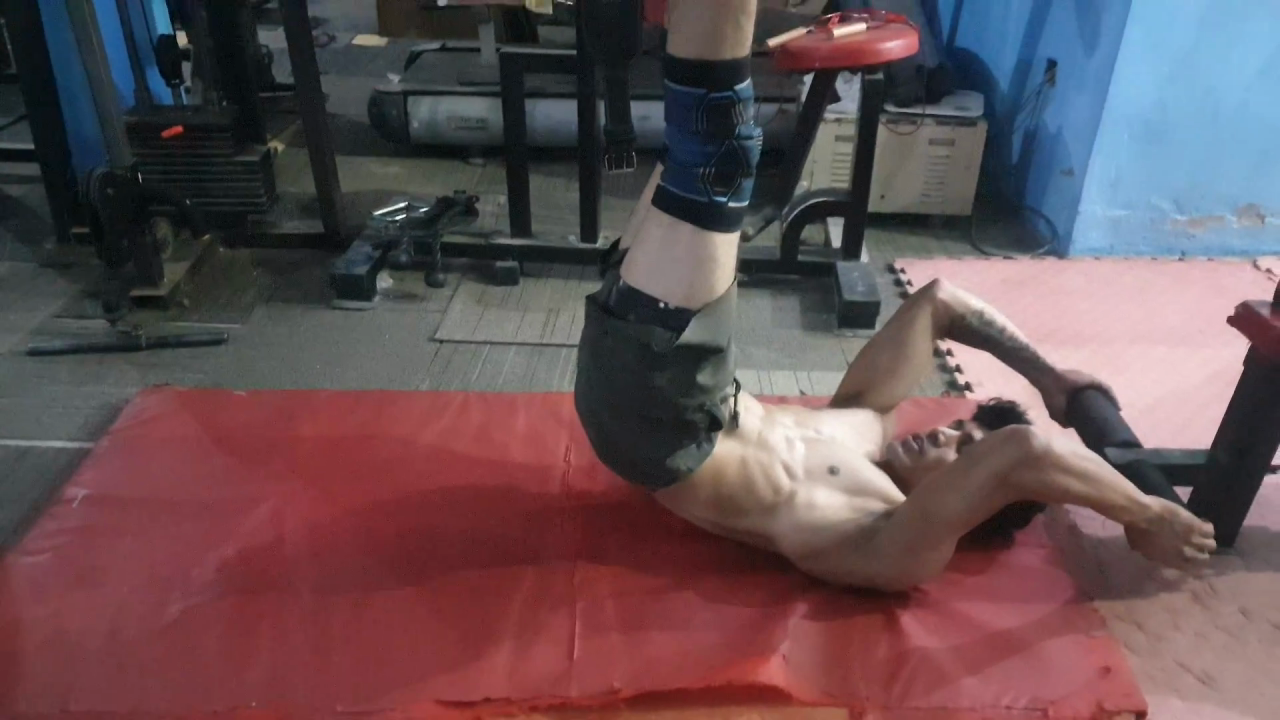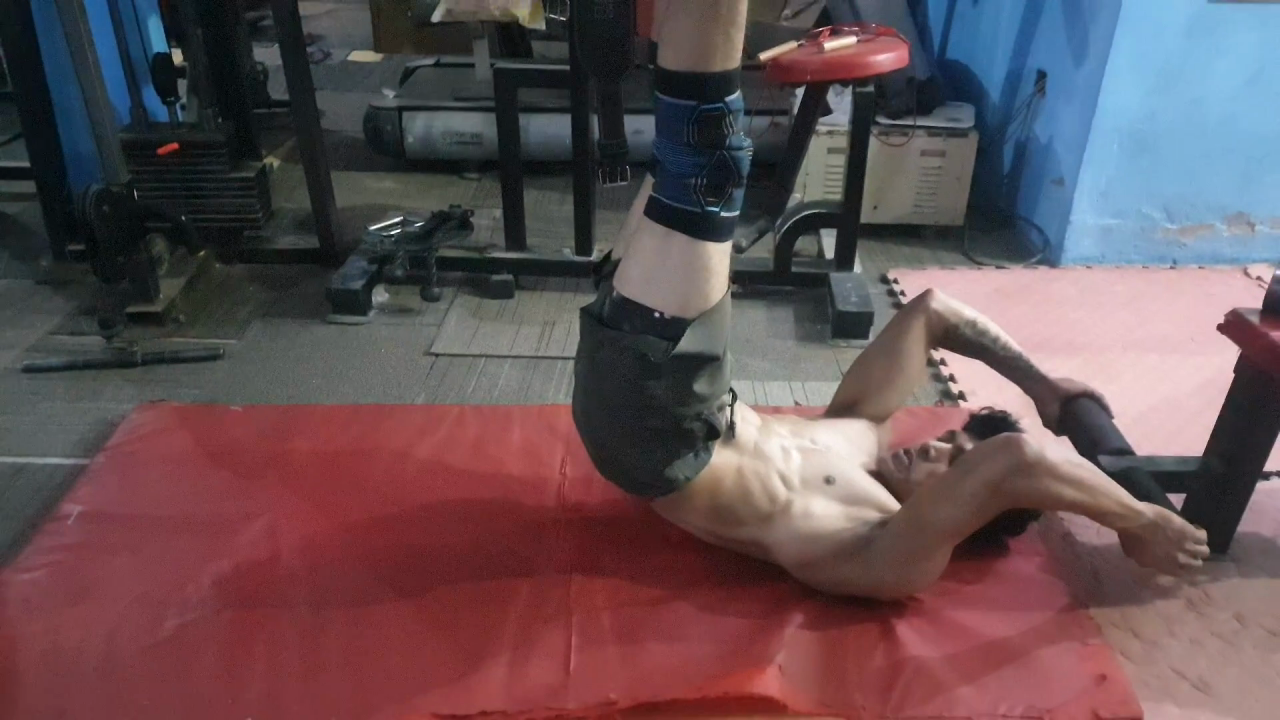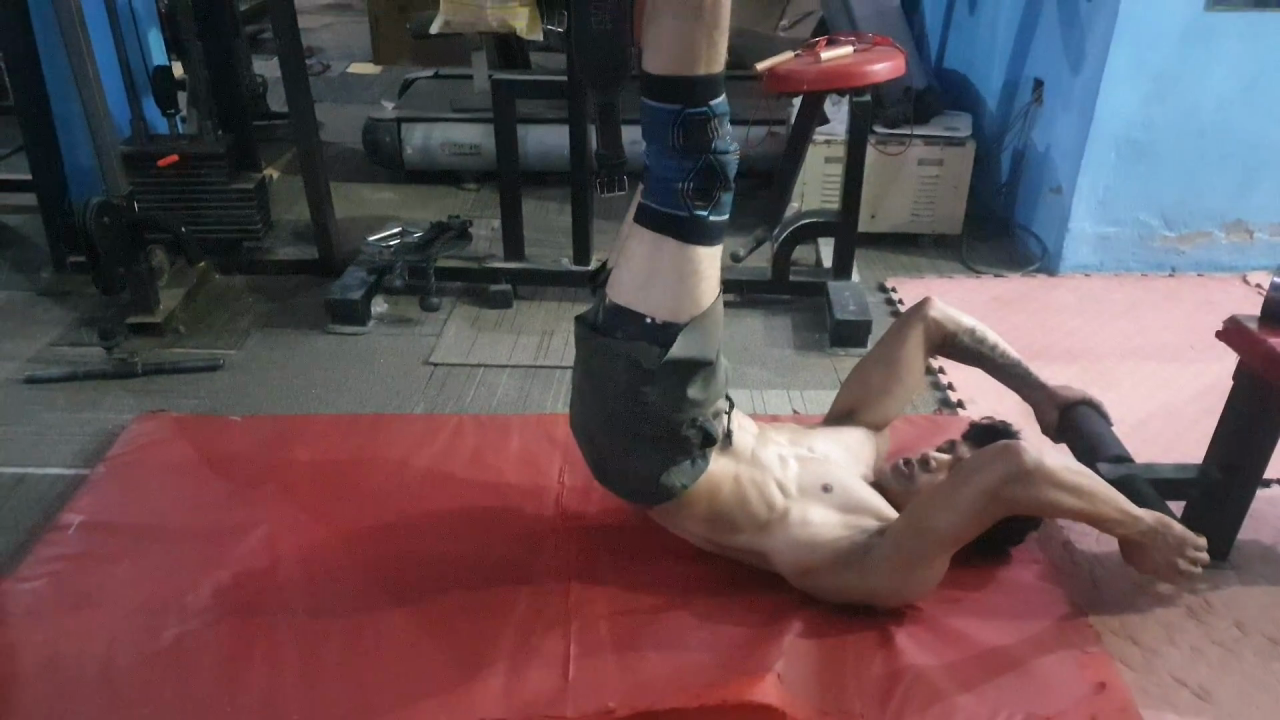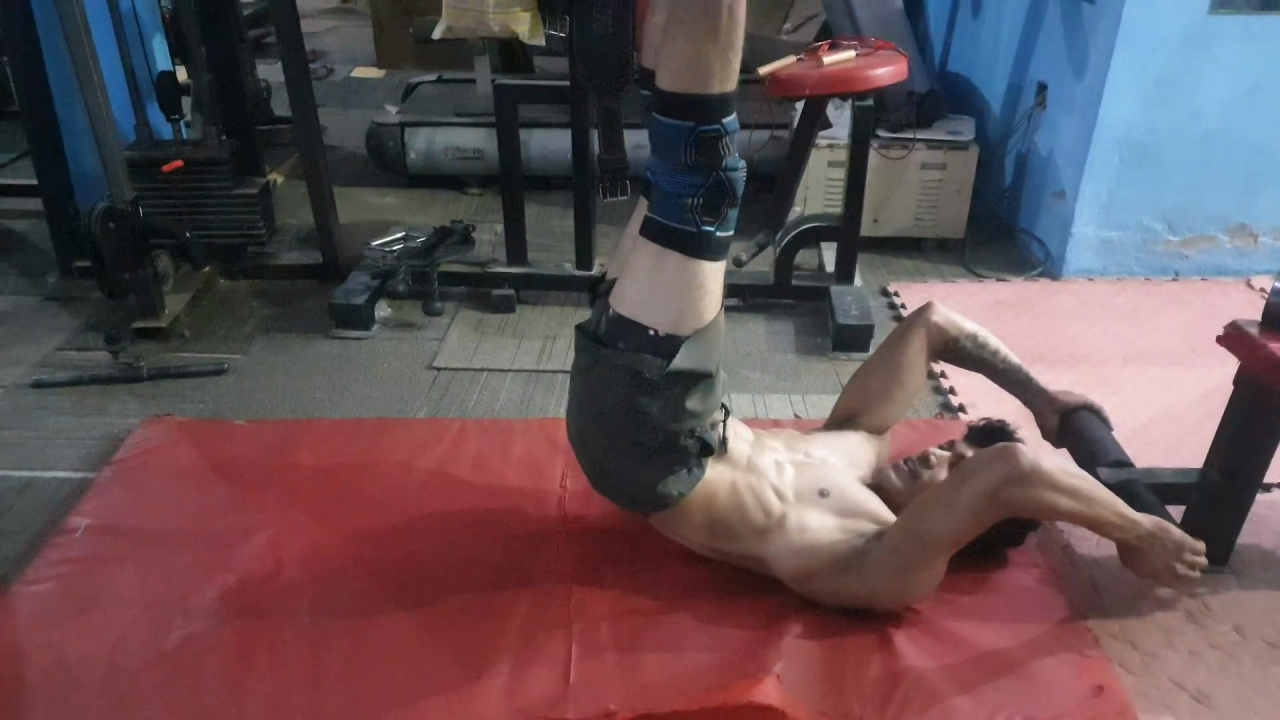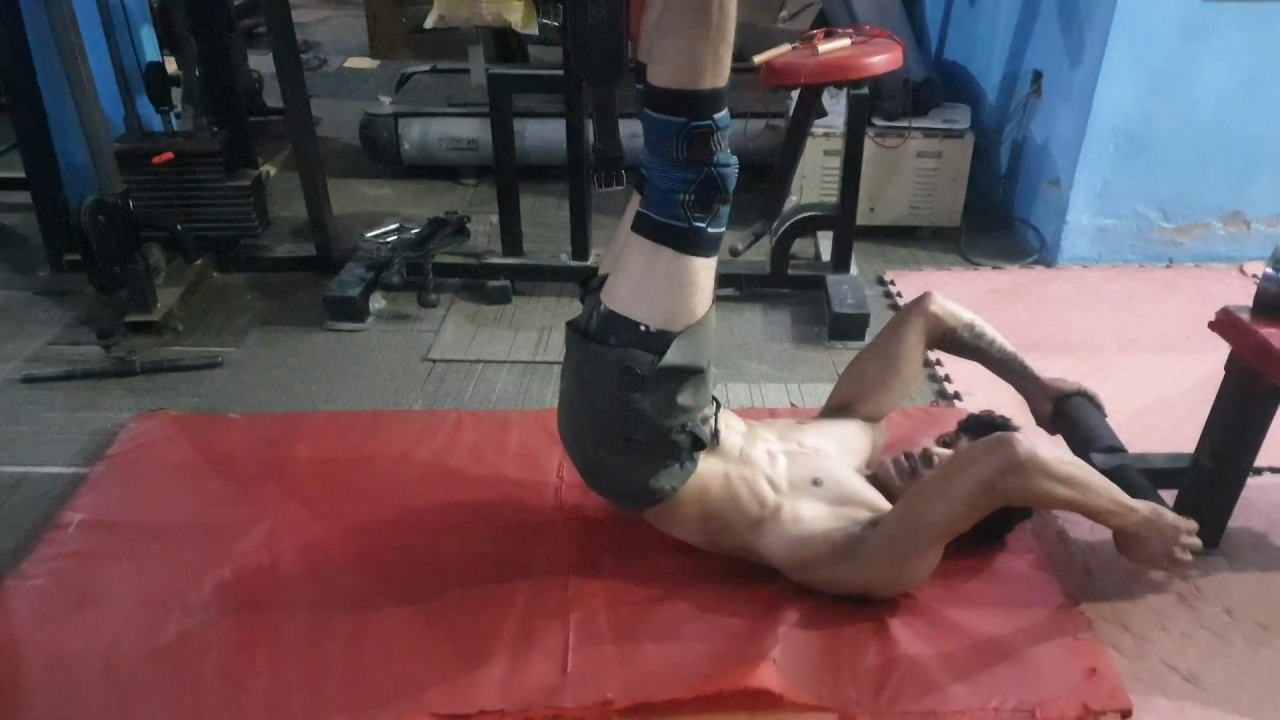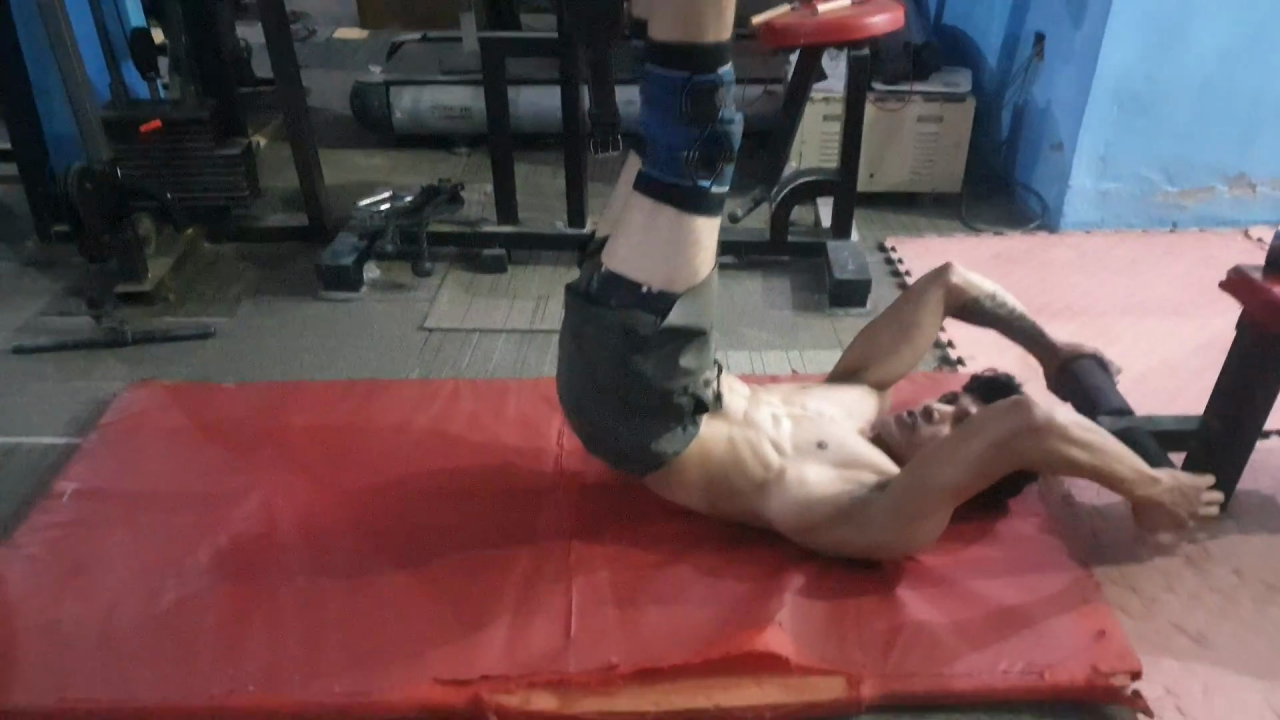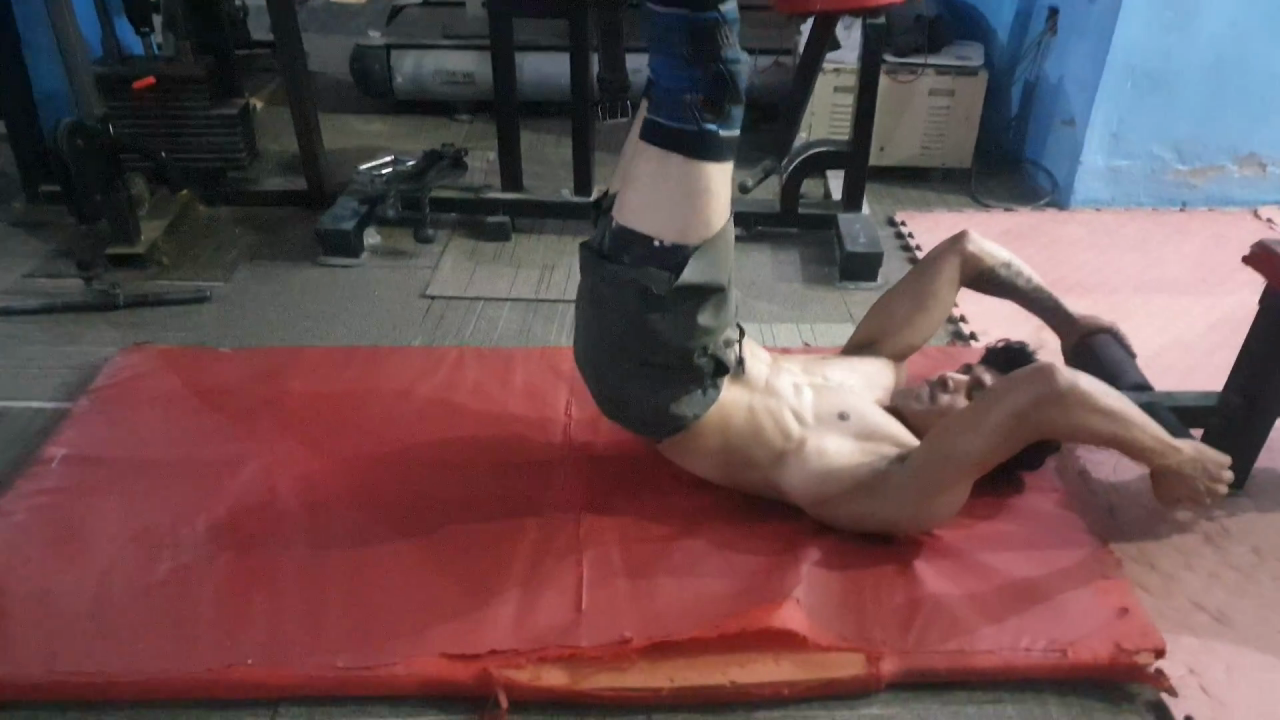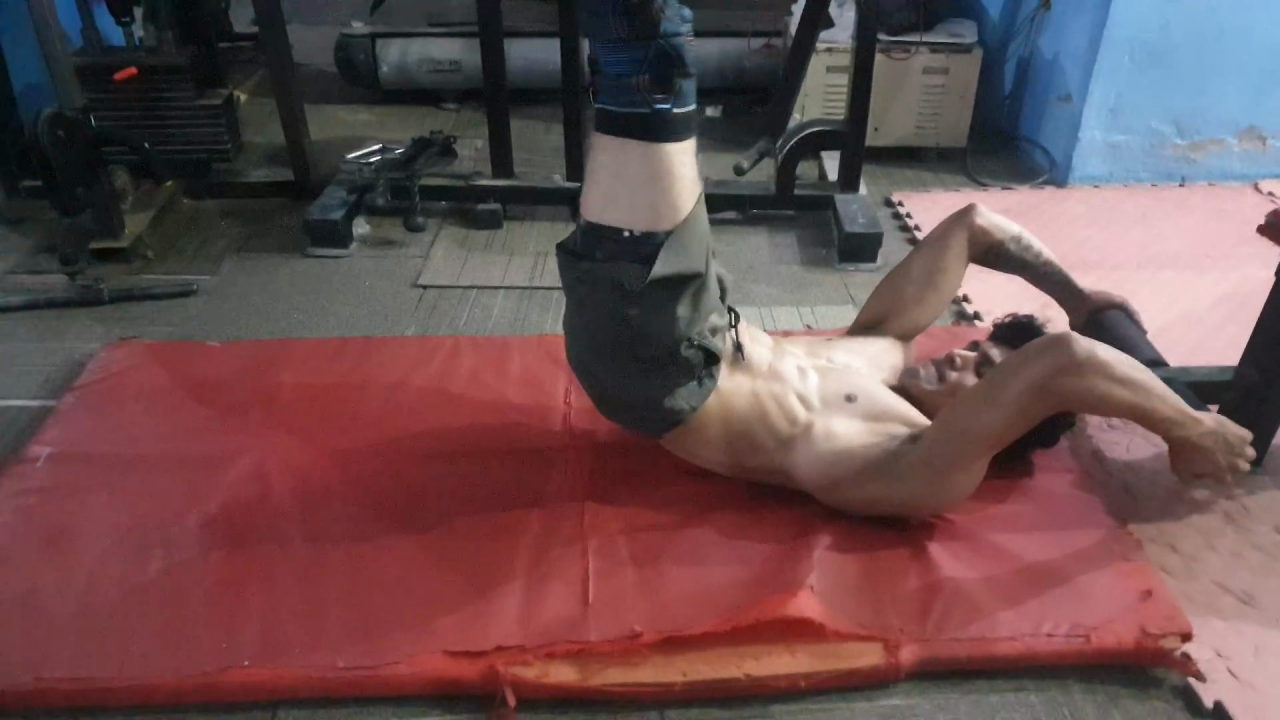
dt=0.3s
person 1, frame 1
left shoulder: (902, 551)
right shoulder: (866, 428)
right elbow: (939, 301)
left wrist: (1147, 517)
right wrist: (1048, 378)
left hip: (652, 419)
right hip: (645, 372)
person 1, frame 2
left shoulder: (899, 560)
right shoulder: (859, 438)
right elbow: (932, 312)
left wrist: (1141, 522)
right wrist: (1042, 385)
left hip: (647, 419)
right hip: (637, 369)
person 1, frame 3
left shoulder: (899, 568)
right shoulder: (858, 446)
right elbow: (929, 318)
right wrist: (1041, 393)
left hip: (644, 431)
right hip: (637, 397)
person 1, frame 4
left shoulder: (896, 571)
right shoulder: (858, 449)
right elbow: (931, 324)
left wrist: (1139, 534)
right wrist: (1041, 398)
left hip: (643, 440)
right hip: (637, 405)
person 1, frame 5
left shoulder: (893, 558)
right shoulder: (854, 438)
right elbow: (929, 312)
left wrist: (1132, 521)
right wrist: (1034, 387)
left hip: (635, 437)
right hip: (628, 403)
person 1, frame 6
left shoulder: (899, 520)
right shoulder: (859, 403)
right elbow: (948, 283)
left wrist: (1151, 489)
right wrist: (1050, 350)
left hip: (633, 395)
right hip: (627, 361)
person 1, frame 7
left shoulder: (921, 494)
right shoulder: (875, 374)
right elbow: (965, 252)
left wrist: (1171, 461)
right wrist: (1067, 323)
left hip: (655, 367)
person 1, frame 8
left shoulder: (933, 477)
right shoulder: (883, 355)
right elbow: (973, 225)
left wrist: (1193, 432)
right wrist: (1079, 299)
left hip: (652, 364)
right hip: (697, 336)
